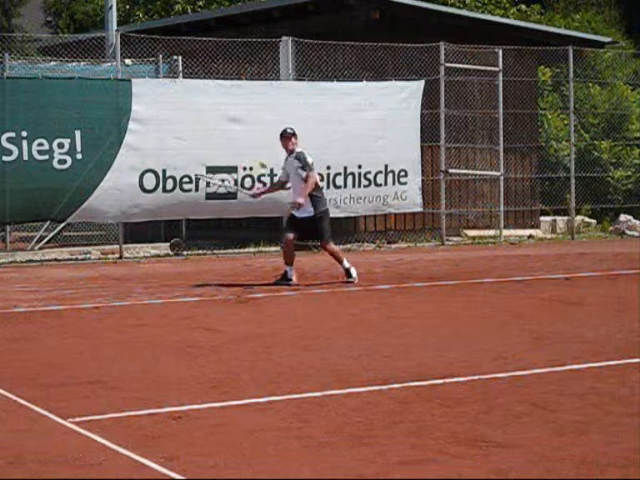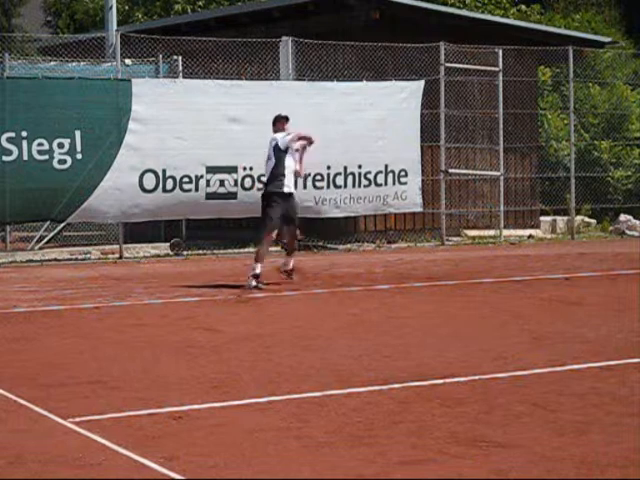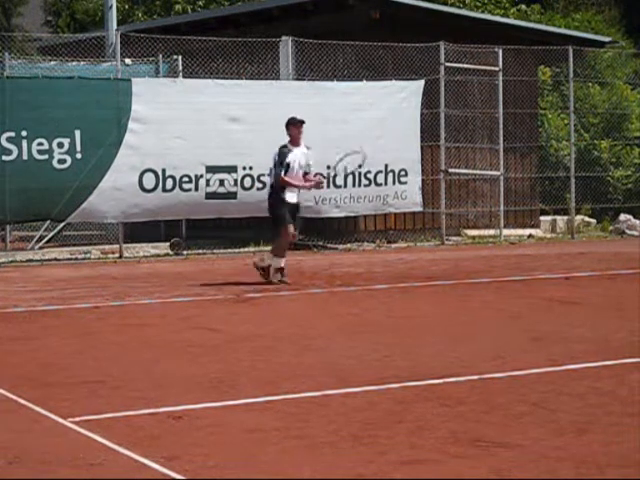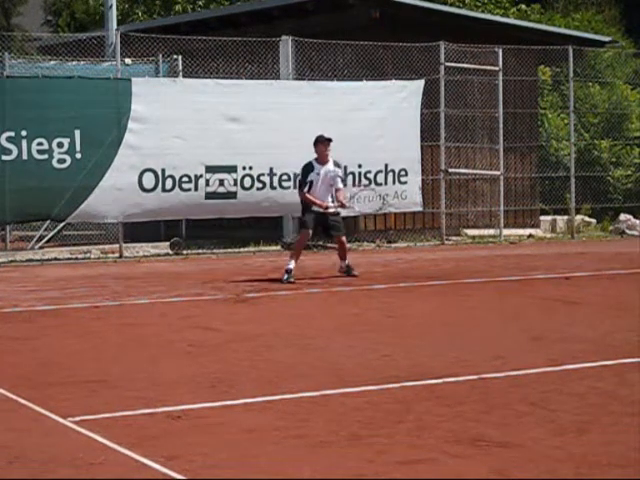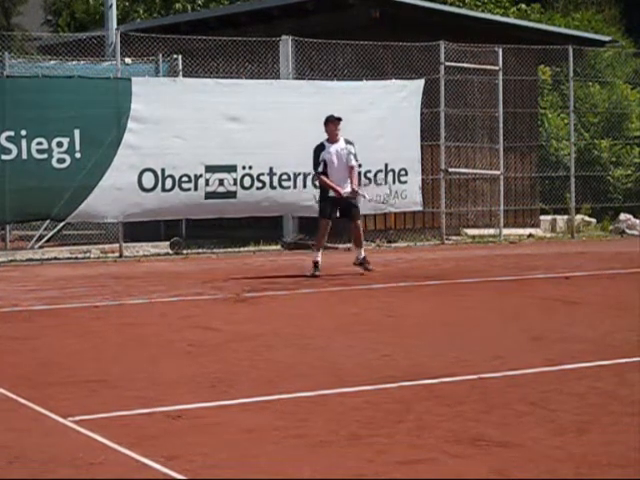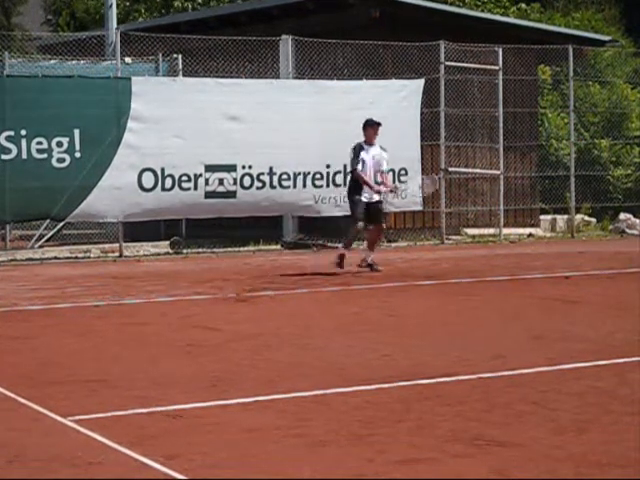
dt=0.4s
person 1, frame 1
left shoulder: (301, 156)
right shoulder: (288, 161)
left elbow: (312, 178)
right elbow: (281, 183)
left wrist: (302, 197)
right wrist: (262, 191)
left hip: (317, 210)
right hip: (299, 211)
left knee: (326, 245)
right knee: (288, 239)
left ankle: (348, 269)
right ankle: (288, 275)
person 1, frame 2
left shoulder: (290, 149)
right shoulder: (276, 139)
left elbow: (297, 173)
right elbow: (300, 136)
left wrist: (301, 152)
right wrist: (308, 140)
left hip: (287, 195)
right hip: (274, 195)
left knee: (294, 234)
right knee: (269, 234)
left ankle: (288, 266)
right ankle: (254, 275)
person 1, frame 3
left shoulder: (306, 150)
right shoulder: (283, 151)
left elbow: (307, 174)
right elbow: (279, 179)
left wrist: (314, 180)
right wrist: (300, 185)
left hip: (293, 199)
right hip: (279, 198)
left knee: (290, 237)
right knee: (287, 231)
left ankle: (264, 264)
right ankle: (279, 268)
person 1, frame 4
left shoulder: (336, 166)
right shoulder: (308, 168)
left elbow: (339, 188)
right elbow: (303, 194)
left wrist: (340, 200)
right wrist: (319, 204)
left hip: (330, 210)
right hip: (310, 208)
left knee: (341, 239)
right knee: (305, 234)
left ankle: (344, 266)
right ankle: (289, 270)
person 1, frame 5
left shoulder: (348, 145)
right shoulder: (320, 149)
left elbow: (353, 167)
right elbow: (319, 175)
left wrist: (354, 185)
right wrist: (335, 188)
left hip: (348, 192)
right hip: (329, 193)
left knee: (357, 223)
right knee: (325, 224)
left ankle: (360, 257)
right ankle: (317, 262)
person 1, frame 6
left shoulder: (382, 152)
right shoulder: (357, 149)
left elbow: (382, 172)
right elbow: (357, 173)
left wrist: (388, 184)
right wrist: (373, 187)
left hip: (374, 197)
right hip: (357, 195)
left knee: (379, 227)
right knee: (358, 226)
left ankle: (367, 259)
right ankle: (343, 253)
